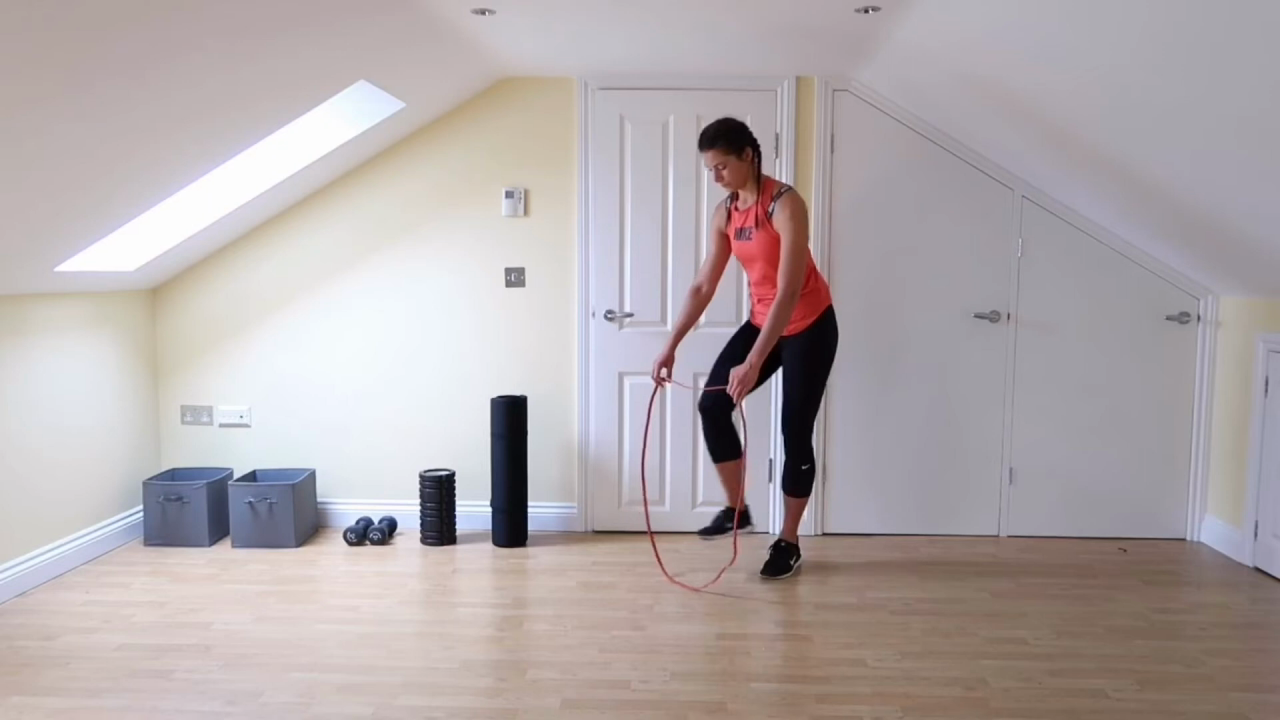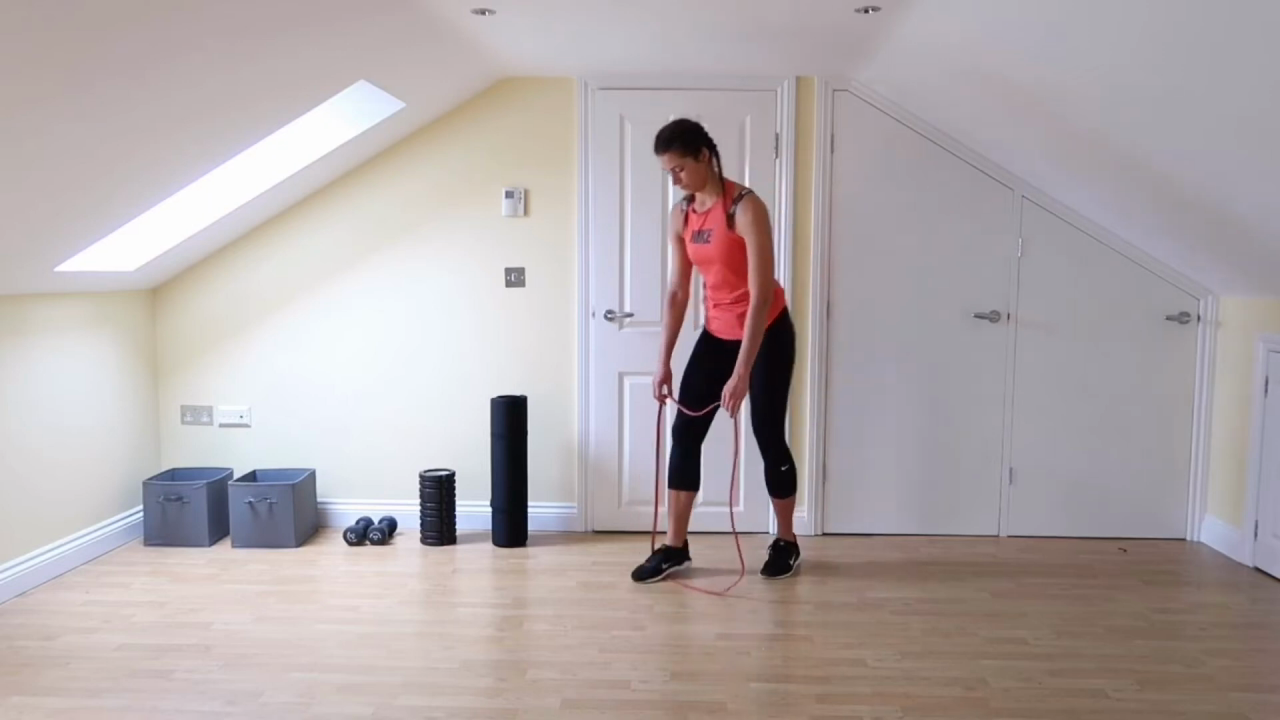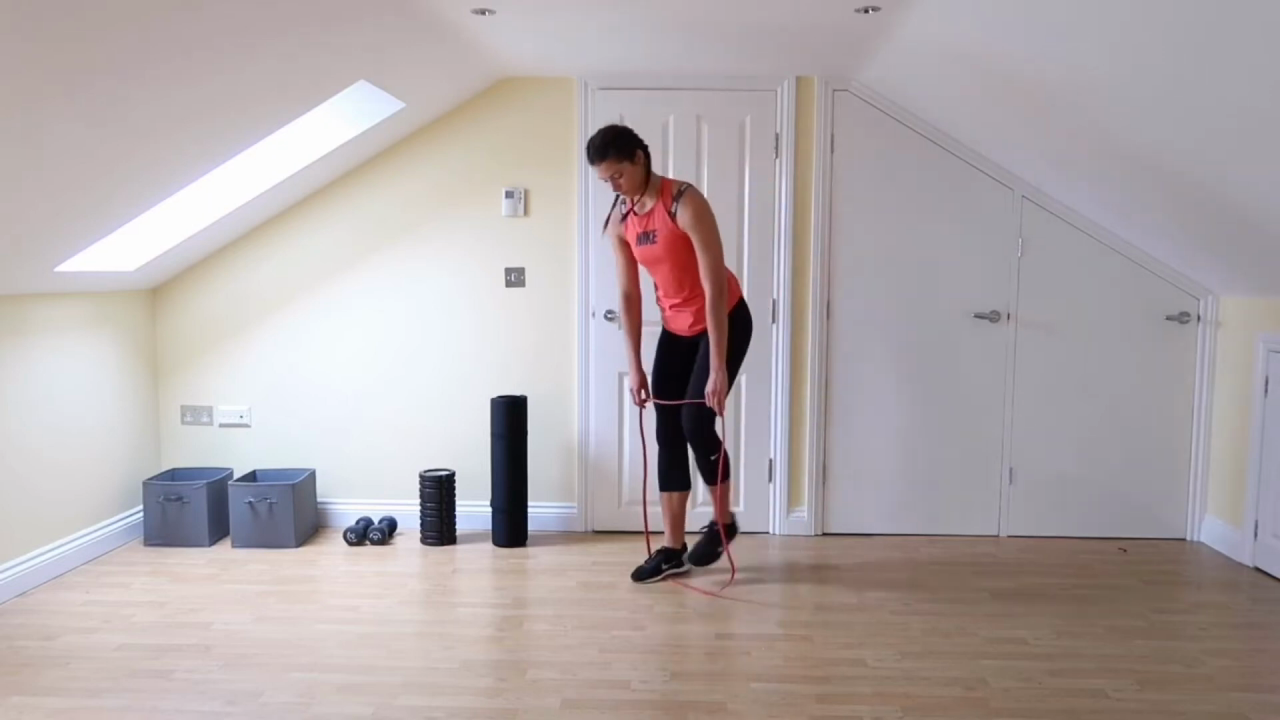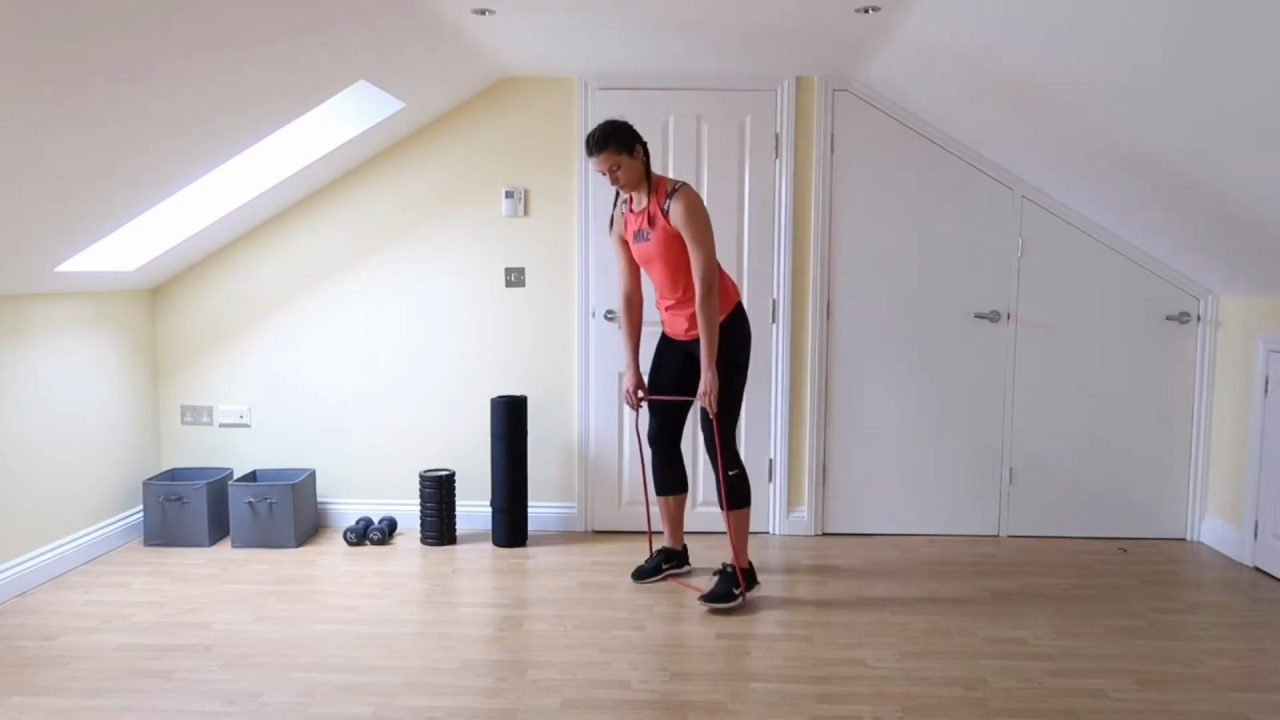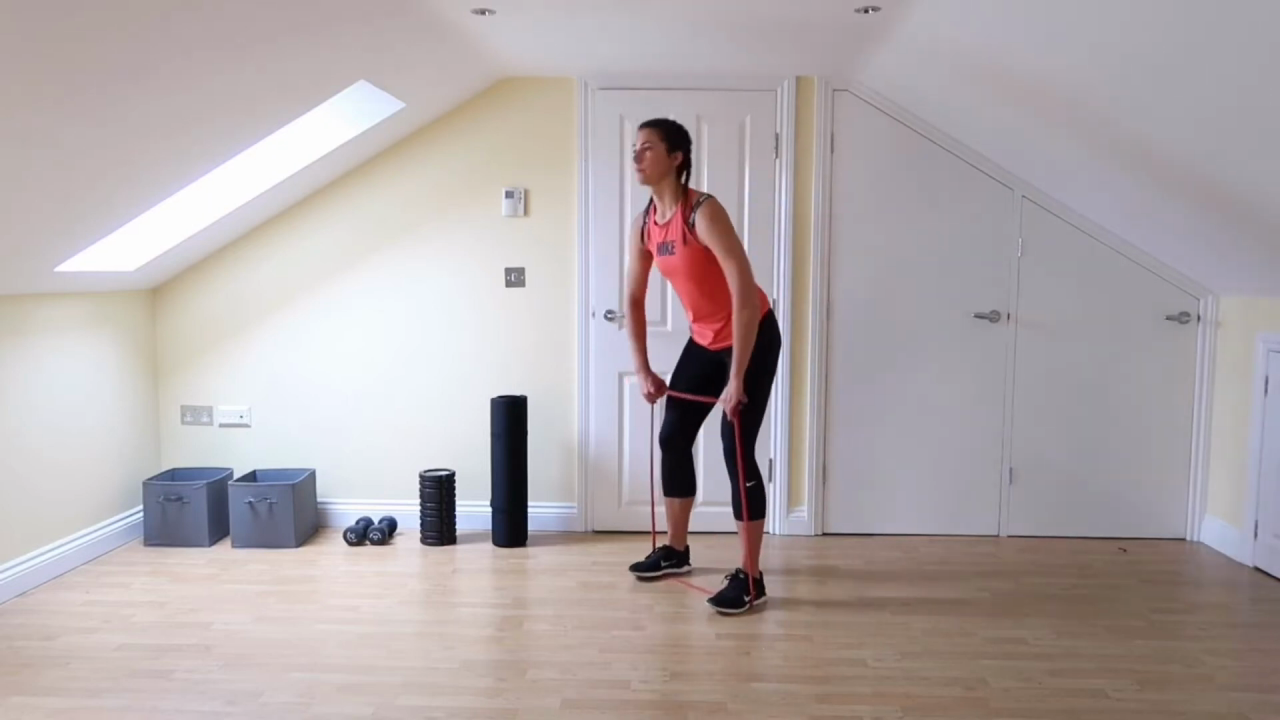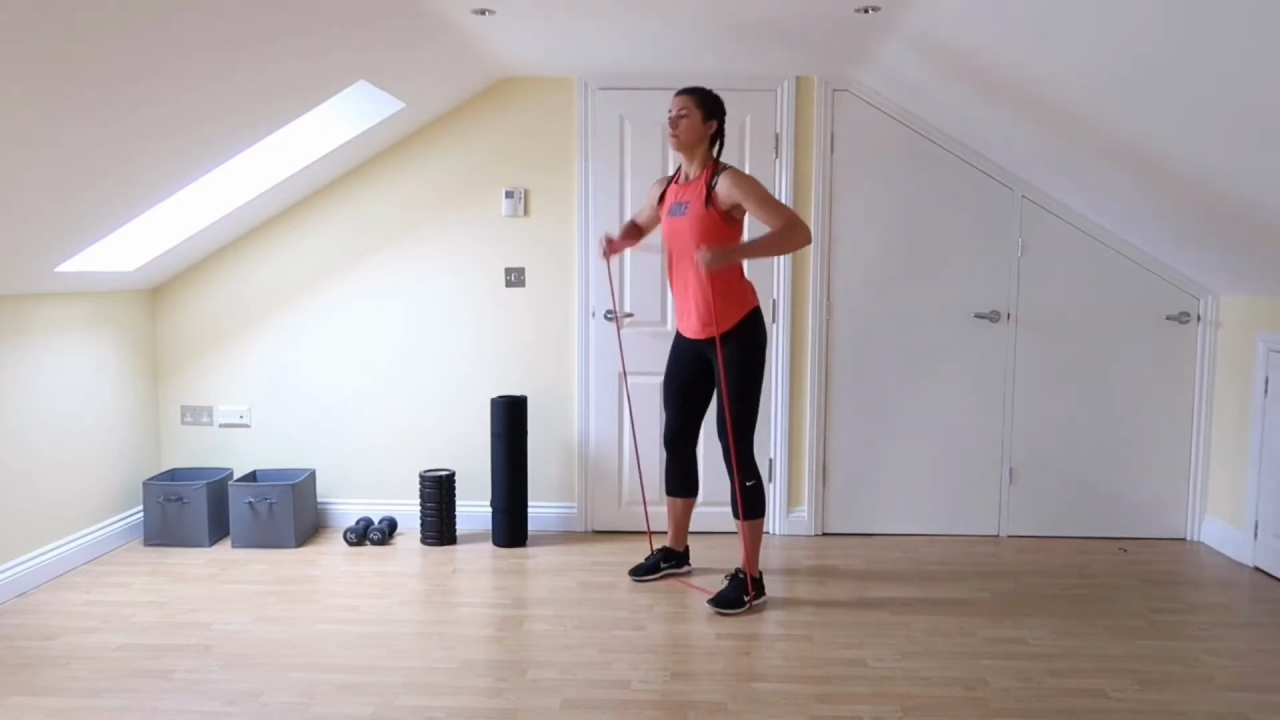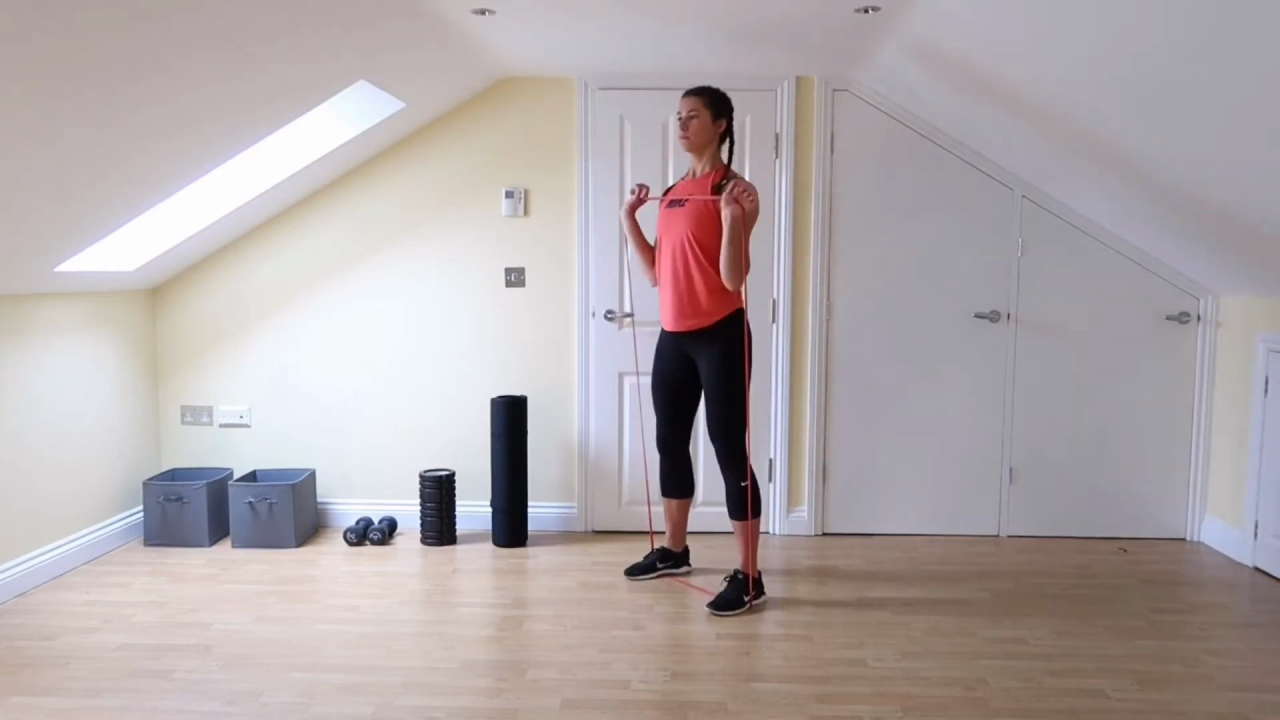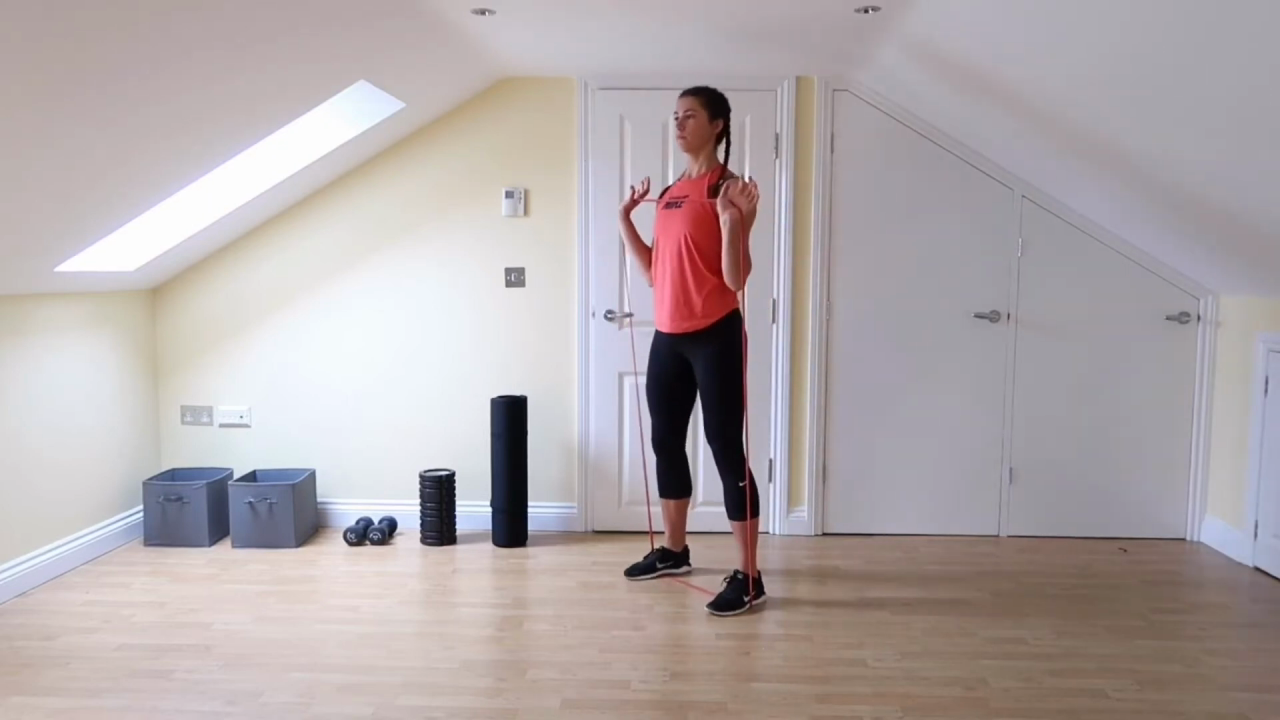
dt=0.4s
person 1, frame 1
left shoulder: (786, 204)
right shoulder: (725, 212)
left elbow: (789, 291)
right elbow: (703, 285)
left wrist: (753, 363)
right wrist: (671, 346)
left hip: (809, 327)
right hip: (762, 321)
left knee: (795, 431)
right knee: (711, 404)
left ankle: (788, 541)
right ankle: (736, 508)
person 1, frame 2
left shoulder: (746, 208)
right shoulder: (681, 215)
left elbow: (761, 296)
right elbow: (677, 293)
left wrist: (742, 374)
right wrist: (664, 362)
left hip: (767, 332)
right hip: (716, 332)
left knee: (768, 435)
right knee: (685, 431)
left ankle: (786, 541)
right ankle: (675, 546)
person 1, frame 3
left shoulder: (685, 202)
right shoulder: (619, 219)
left elbow: (715, 287)
right elbow: (629, 295)
left wrist: (719, 367)
right wrist: (634, 366)
left hip: (723, 321)
right hip: (675, 328)
left knee: (695, 421)
right knee: (667, 433)
left ankle: (722, 521)
right ankle: (672, 548)
person 1, frame 4
left shoulder: (681, 201)
right shoulder: (620, 216)
left elbow: (707, 286)
right elbow: (631, 295)
left wrist: (709, 369)
right wrist: (632, 367)
left hip: (721, 328)
right hip: (675, 332)
left knee: (718, 442)
right knee: (661, 437)
left ankle: (741, 568)
right ankle: (673, 549)
person 1, frame 5
left shoulder: (705, 212)
right shoulder: (644, 224)
left elbow: (744, 295)
right elbow: (634, 299)
left wrist: (737, 378)
right wrist: (642, 369)
left hip: (751, 337)
right hip: (703, 341)
left knee: (736, 450)
right knee: (672, 437)
left ankle: (750, 576)
right ankle: (675, 549)
person 1, frame 6
left shoulder: (728, 182)
right shoulder: (666, 188)
left elbow: (797, 232)
right elbow: (638, 227)
left wrist: (733, 252)
right wrist: (620, 240)
left hip: (737, 333)
right hip: (689, 336)
left knee: (736, 449)
right knee: (676, 439)
left ankle: (750, 577)
right ankle: (675, 549)
person 1, frame 7
left shoulder: (735, 189)
right shoulder: (673, 192)
left elbow: (733, 279)
left wrist: (733, 219)
right wrist: (628, 217)
left hip: (719, 336)
right hip: (673, 336)
left knee: (729, 450)
right knee: (670, 442)
left ankle: (748, 577)
right ankle: (673, 550)
person 1, frame 8
left shoulder: (729, 188)
right shoulder: (669, 193)
left elbow: (736, 279)
left wrist: (732, 220)
right wrist: (624, 217)
left hip: (715, 335)
right hip: (668, 336)
left knee: (726, 450)
right knee: (666, 442)
left ankle: (748, 577)
right ankle: (674, 550)
